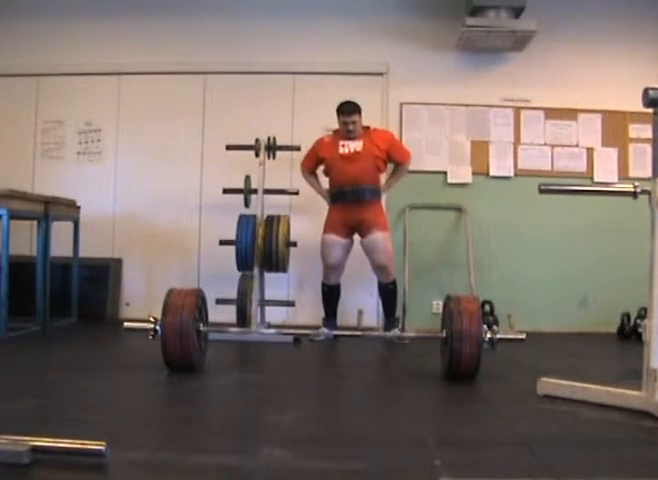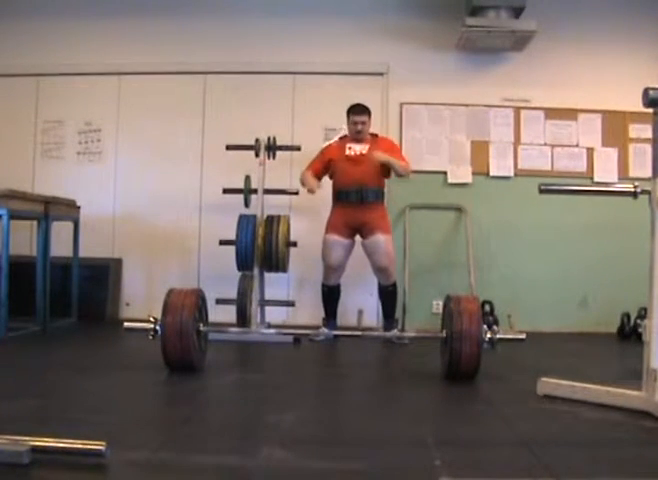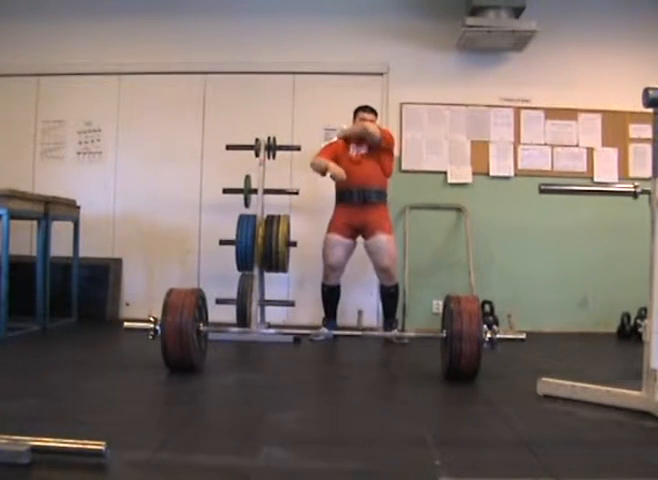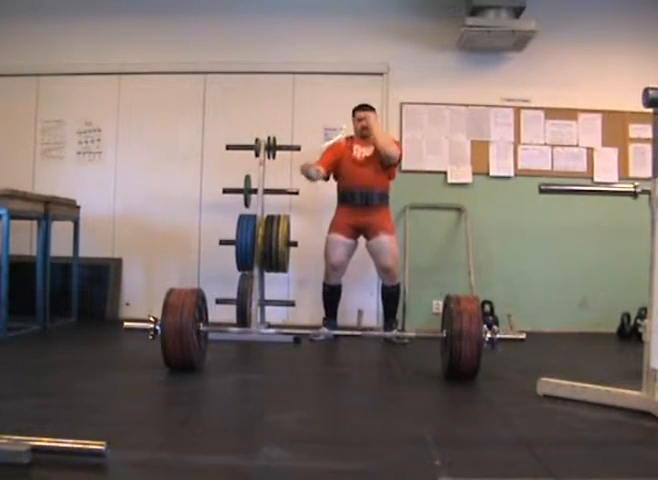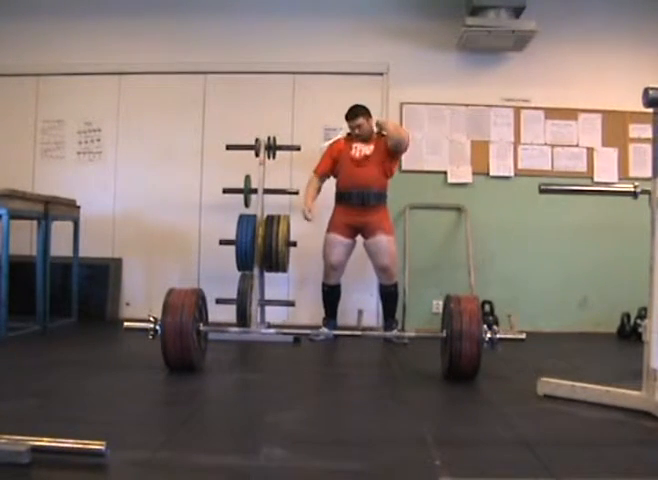
dt=0.4s
person 1, frame 1
left shoulder: (381, 138)
right shoulder: (325, 143)
left elbow: (404, 161)
right elbow: (306, 168)
left wrist: (384, 187)
right wrist: (322, 192)
left hip: (371, 210)
right hip: (338, 212)
left knee: (385, 268)
right knee: (331, 269)
left ankle: (391, 325)
right ankle: (329, 324)
person 1, frame 2
left shoulder: (384, 145)
right shoulder: (332, 148)
left elbow: (405, 170)
right elbow: (307, 172)
left wrist: (388, 160)
right wrist: (309, 180)
left hip: (374, 213)
right hip: (341, 213)
left knee: (386, 270)
right knee: (331, 269)
left ankle: (391, 326)
right ankle: (329, 324)
person 1, frame 3
left shoulder: (384, 141)
right shoulder: (337, 146)
left elbow: (370, 131)
right elbow: (316, 162)
left wrist: (348, 133)
right wrist: (330, 165)
left hip: (376, 213)
right hip: (344, 214)
left knee: (388, 270)
right knee: (330, 269)
left ankle: (390, 326)
right ankle: (329, 324)
person 1, frame 4
left shoulder: (385, 144)
right shoulder: (339, 147)
left elbow: (392, 156)
right elbow: (320, 169)
left wrist: (378, 128)
right wrist: (309, 169)
left hip: (378, 214)
right hip: (345, 214)
left knee: (390, 270)
right knee: (332, 269)
left ankle: (391, 326)
right ankle: (329, 324)
person 1, frame 5
left shoulder: (386, 144)
right shoulder: (339, 146)
left elbow: (402, 139)
right elbow: (317, 176)
left wrist: (384, 126)
right wrist: (309, 202)
left hip: (376, 214)
right hip: (343, 213)
left knee: (388, 270)
right knee: (331, 268)
left ankle: (391, 326)
right ankle: (329, 324)
